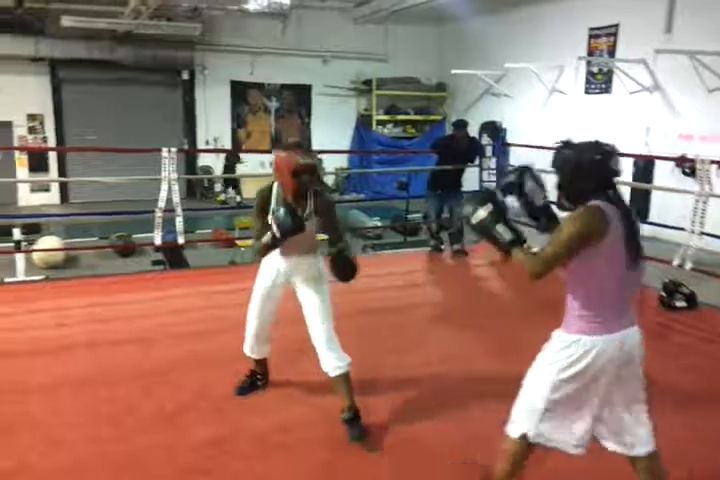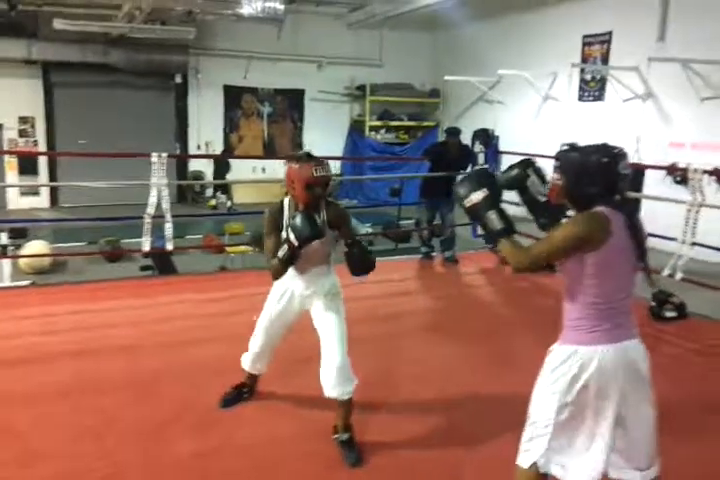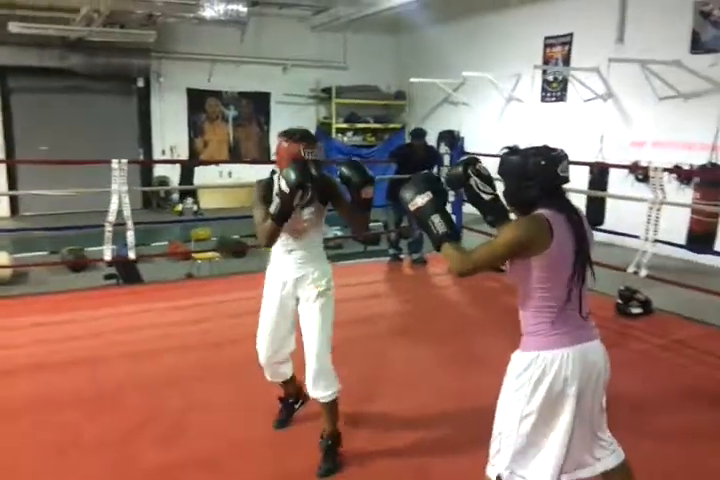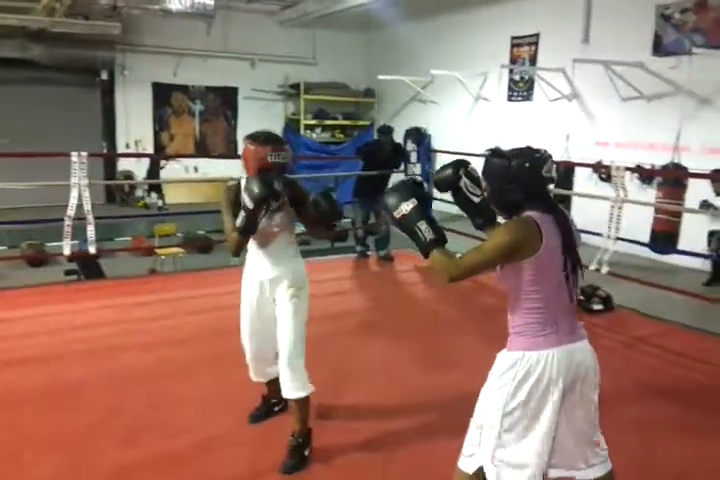
dt=0.3s
person 1, frame 1
left shoulder: (588, 217)
right shoulder: (618, 212)
left elbow: (537, 268)
left wrist: (501, 231)
left hip: (585, 342)
right hip: (625, 337)
left knee: (529, 415)
right knee: (634, 428)
person 1, frame 2
left shoulder: (589, 224)
right shoulder: (626, 221)
left elbow: (524, 261)
left wrist: (489, 215)
left hip: (583, 354)
right hip: (627, 351)
left knee: (538, 449)
right knee: (637, 452)
person 1, frame 3
left shoulder: (532, 227)
right shoulder: (573, 221)
left elbow: (464, 265)
left wrist: (433, 219)
right wrist: (490, 206)
left hip: (546, 359)
right hip: (588, 351)
right knee: (600, 445)
person 1, frame 4
left shoulder: (519, 231)
right shoulder: (559, 221)
left elbow: (453, 271)
left wrist: (419, 226)
right wrist: (477, 210)
left hip: (532, 361)
right hip: (577, 353)
person 2, frame 1
left shoulder: (320, 202)
right shoulder: (266, 197)
left elbow: (335, 234)
right elbow: (260, 249)
left wrist: (340, 251)
right wrist: (276, 233)
left hip: (308, 267)
right hip: (274, 264)
left knee: (325, 337)
right knee: (256, 325)
left ankle: (351, 412)
right ankle: (260, 373)
person 2, frame 2
left shoulder: (334, 212)
right shoulder: (277, 214)
left elbow: (350, 242)
right elbow: (274, 271)
left wrist: (357, 251)
right wrist: (294, 244)
left hip: (324, 288)
right hip: (289, 286)
left knee: (336, 359)
right knee: (260, 343)
left ankle: (344, 432)
right ankle: (247, 387)
person 2, frame 3
left shoulder: (323, 184)
right shoulder: (267, 188)
left elbow: (360, 226)
right elbow: (265, 239)
left wrist: (364, 191)
right wrist: (283, 197)
left hip: (314, 274)
right hip: (279, 271)
left knee: (317, 356)
right knee: (269, 348)
left ankle: (331, 437)
right ankle: (292, 394)
person 2, frame 4
left shoulder: (292, 190)
right shoulder: (235, 194)
left elbow: (317, 231)
right elbow: (234, 247)
left wrist: (328, 220)
right wrist: (251, 209)
left hip: (289, 273)
right hip: (256, 273)
left knee: (290, 354)
right knee: (255, 345)
left ankle: (301, 437)
right ankle: (275, 397)
person 3, frame 1
left shoulder: (471, 143)
right shoulder: (446, 141)
left hip: (454, 185)
right hip: (437, 184)
left knee: (456, 217)
right knee: (433, 216)
left ankle: (457, 245)
right ankle: (435, 243)
person 3, frame 2
left shoulder: (464, 151)
right shoulder: (438, 148)
right elbow: (426, 156)
left hip: (446, 192)
right hip: (430, 190)
left knee: (448, 224)
right knee: (426, 222)
left ankle: (448, 252)
right ankle: (426, 250)
person 3, frame 3
left shoulder: (429, 152)
right shoulder: (404, 150)
right elbow: (392, 158)
right hip: (397, 191)
left knee: (416, 225)
right knee: (394, 224)
left ankle: (416, 254)
right ankle: (395, 252)
person 3, frame 4
left shoulder: (396, 149)
right shoulder: (370, 147)
right elbow: (359, 154)
left hip: (380, 190)
right hip: (364, 189)
left knee: (383, 222)
right knee: (361, 222)
left ankle: (383, 251)
right ankle: (361, 249)
